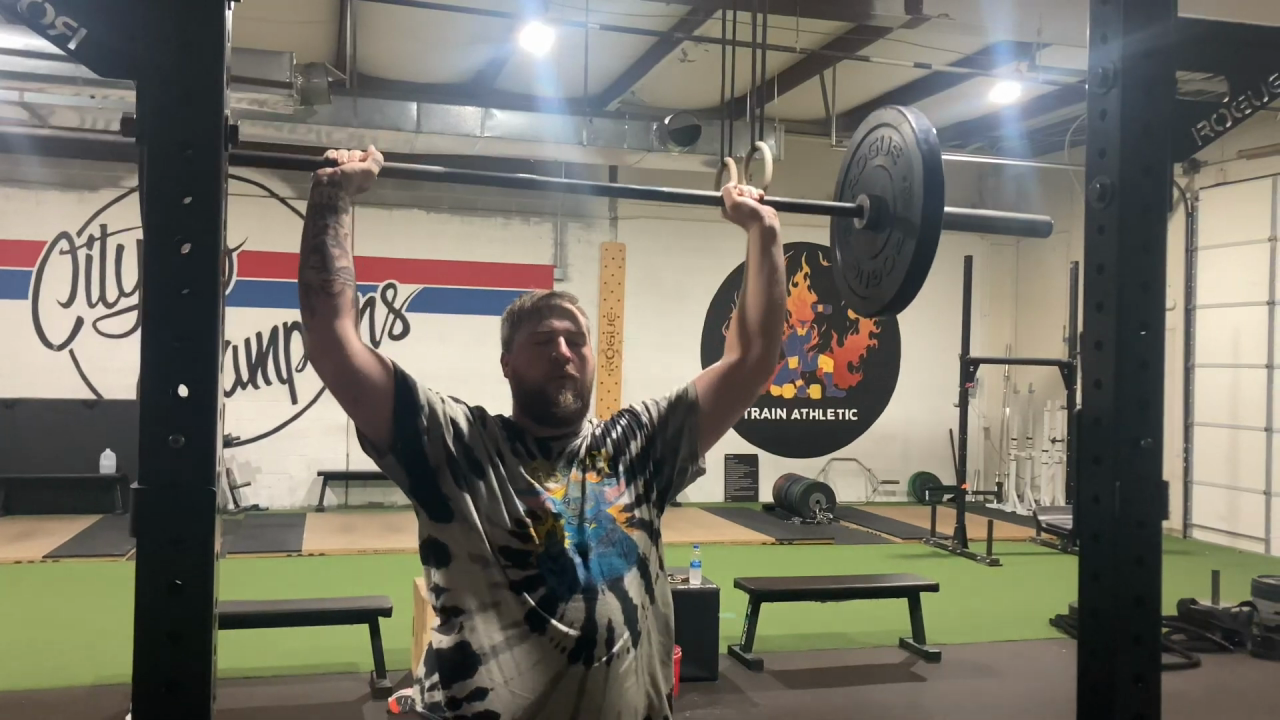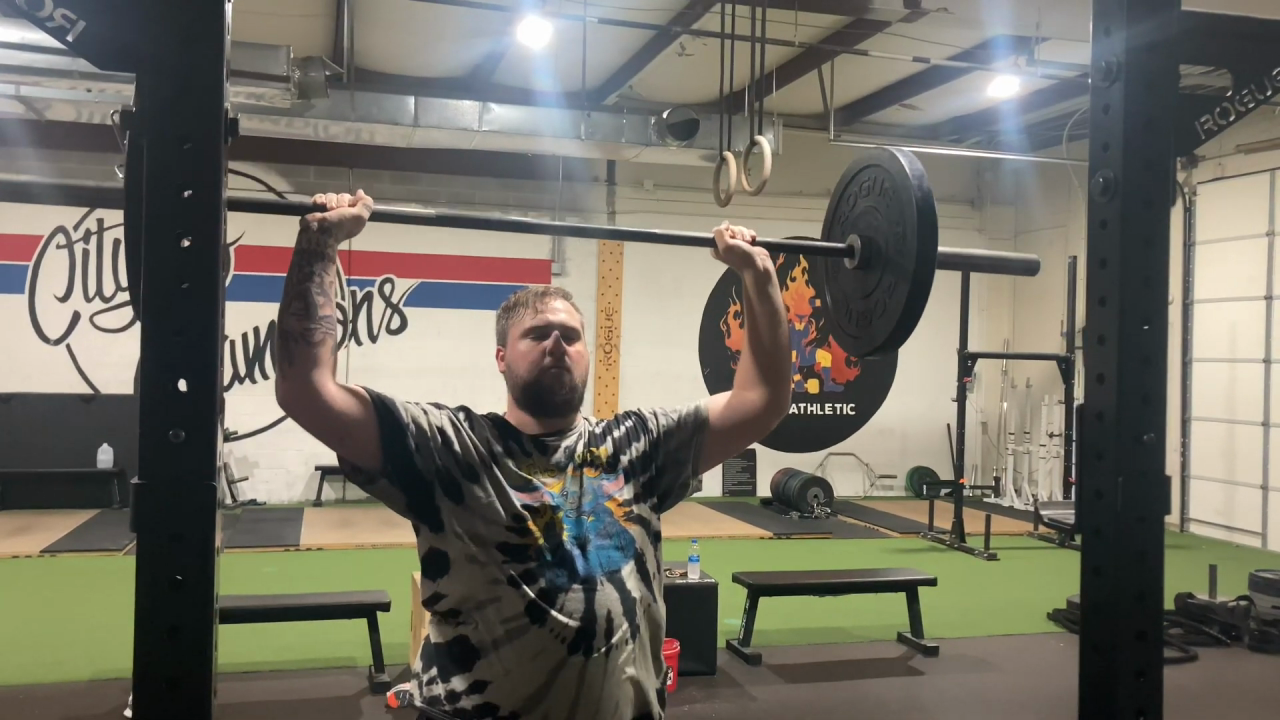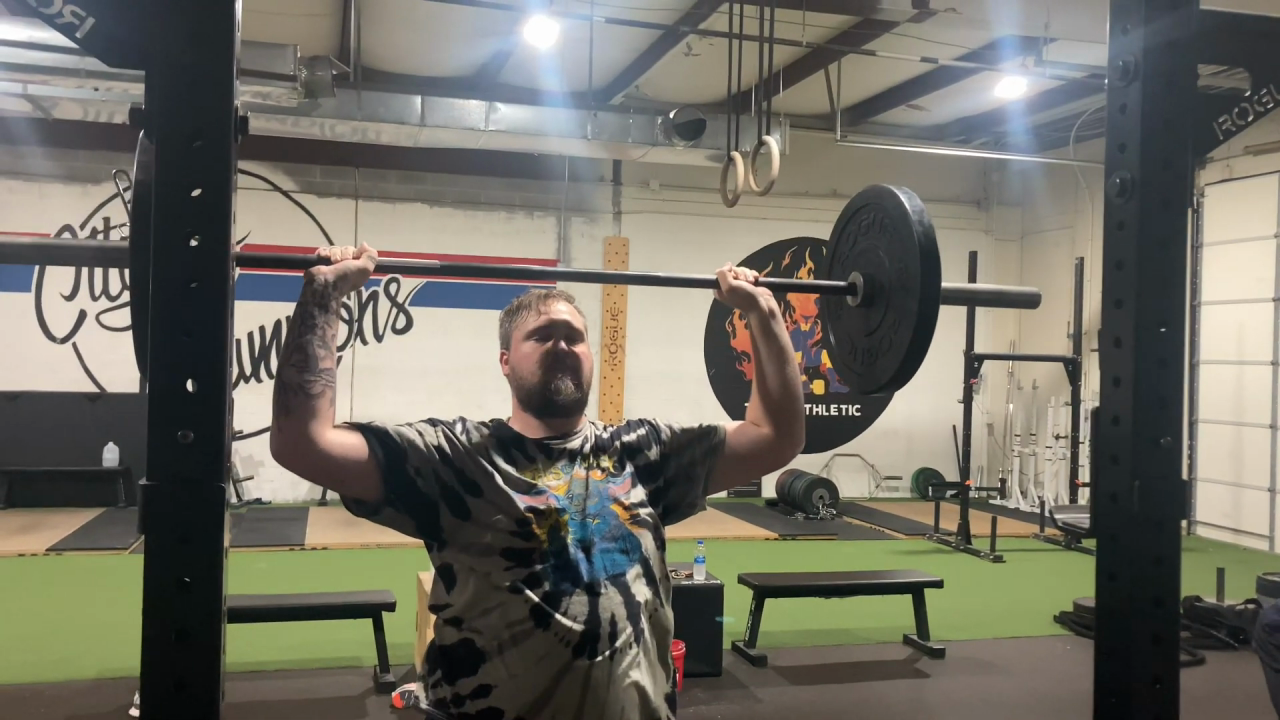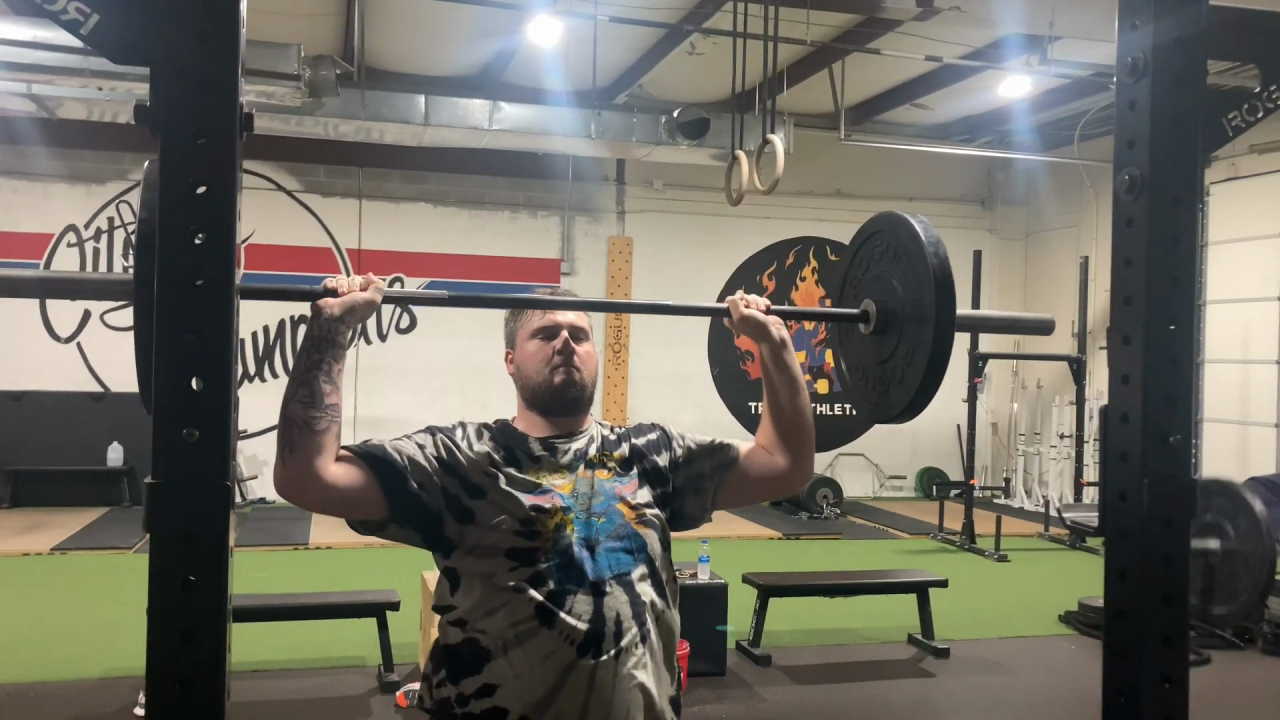
dt=1s
person 1, frame 1
left shoulder: (637, 447)
right shoulder: (457, 449)
left elbow: (750, 359)
right elbow: (332, 342)
left wrist: (762, 233)
right wrist: (333, 195)
person 1, frame 2
left shoulder: (636, 445)
right shoulder: (449, 447)
left elbow: (762, 401)
right elbow: (306, 391)
left wrist: (757, 273)
right wrist: (320, 242)
person 1, frame 3
left shoulder: (644, 451)
right shoulder: (454, 456)
left elbow: (778, 437)
right elbow: (302, 442)
left wrist: (761, 311)
right wrist: (322, 296)
person 1, frame 4
left shoulder: (650, 454)
right shoulder: (459, 459)
left elbow: (786, 465)
right elbow: (306, 477)
left wrist: (773, 342)
right wrist: (330, 328)
